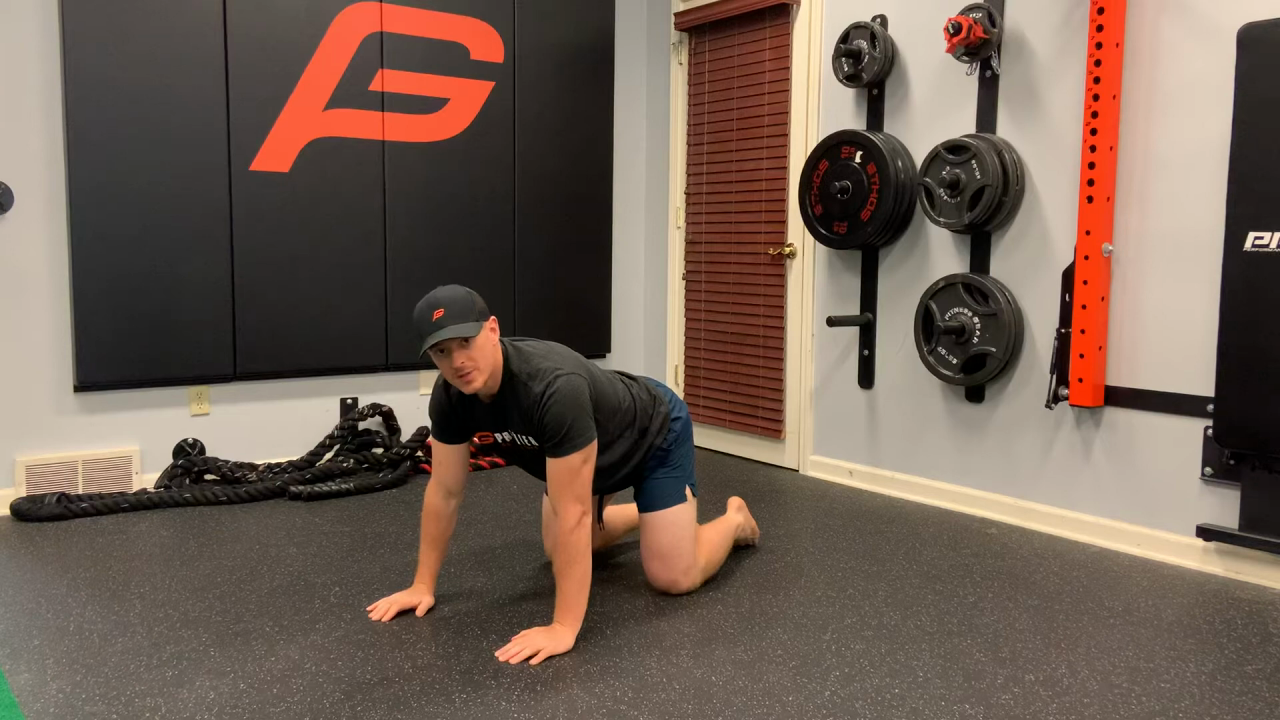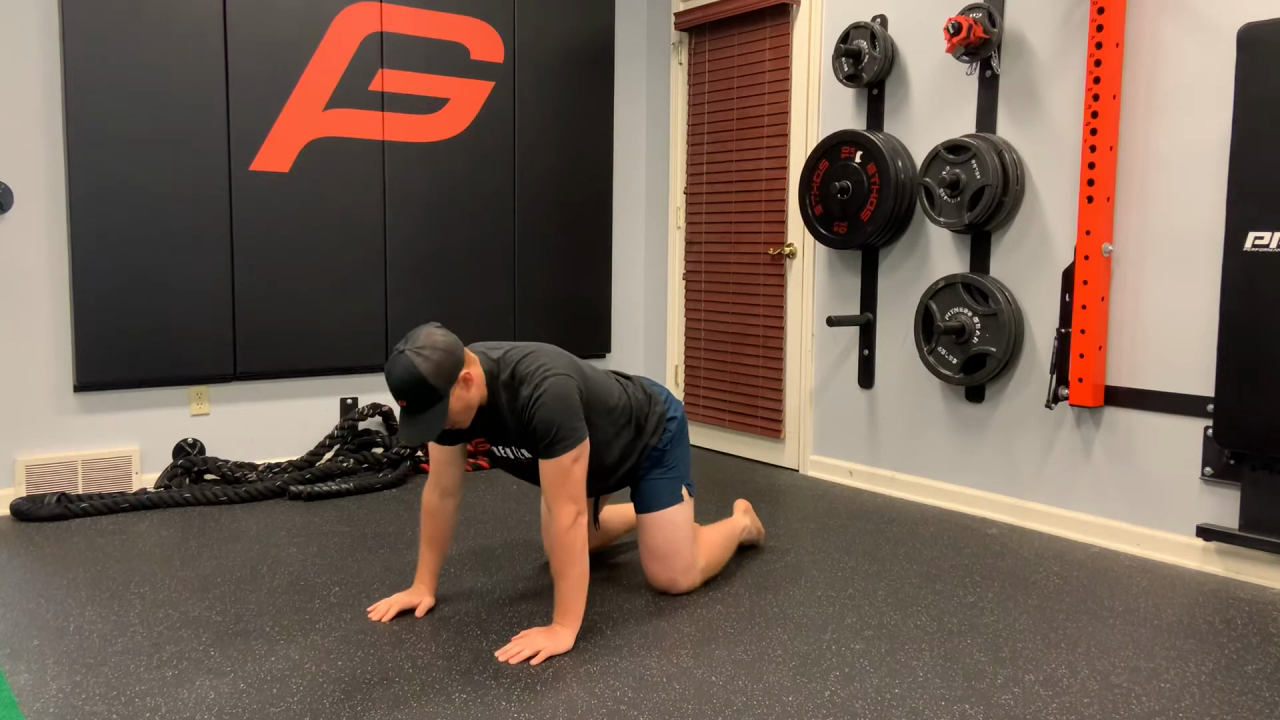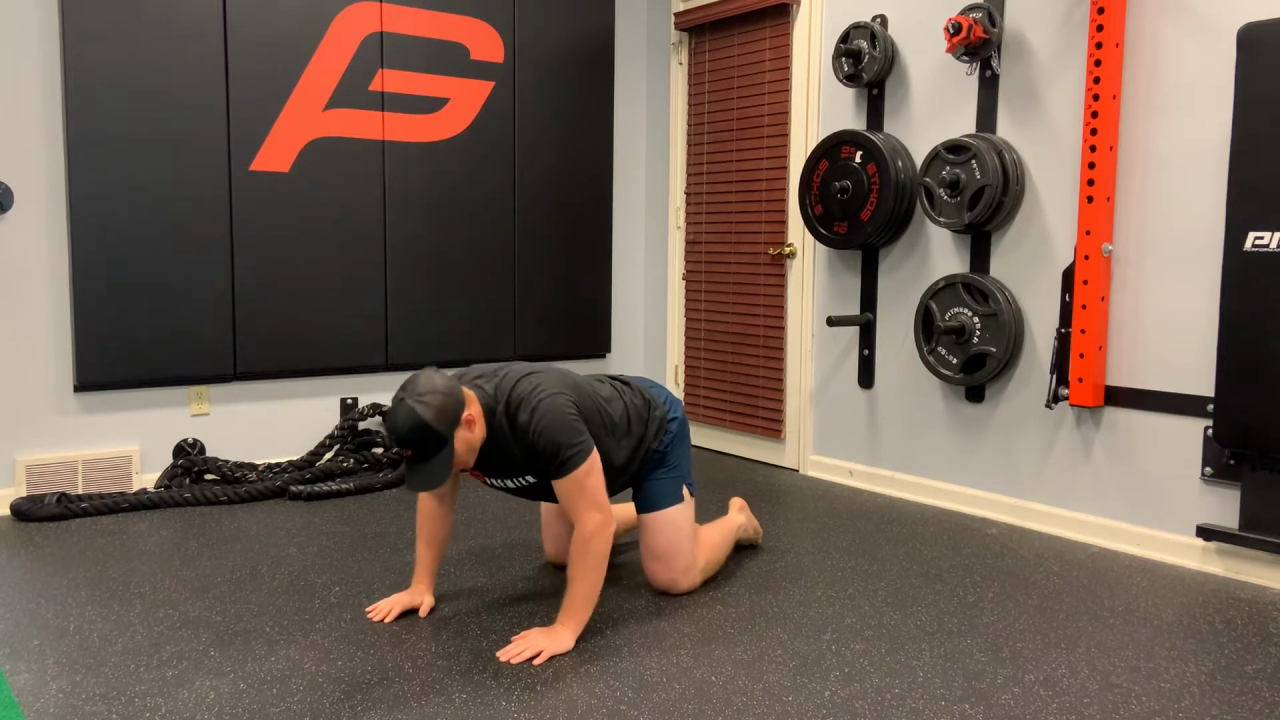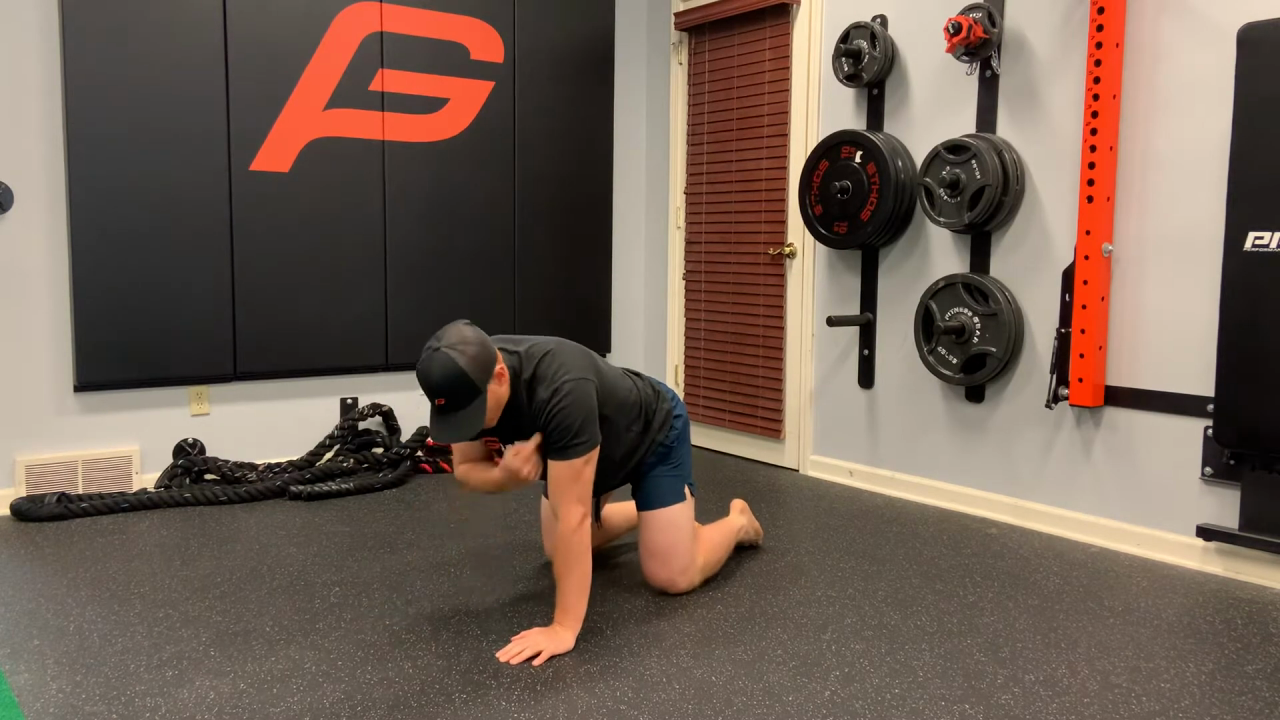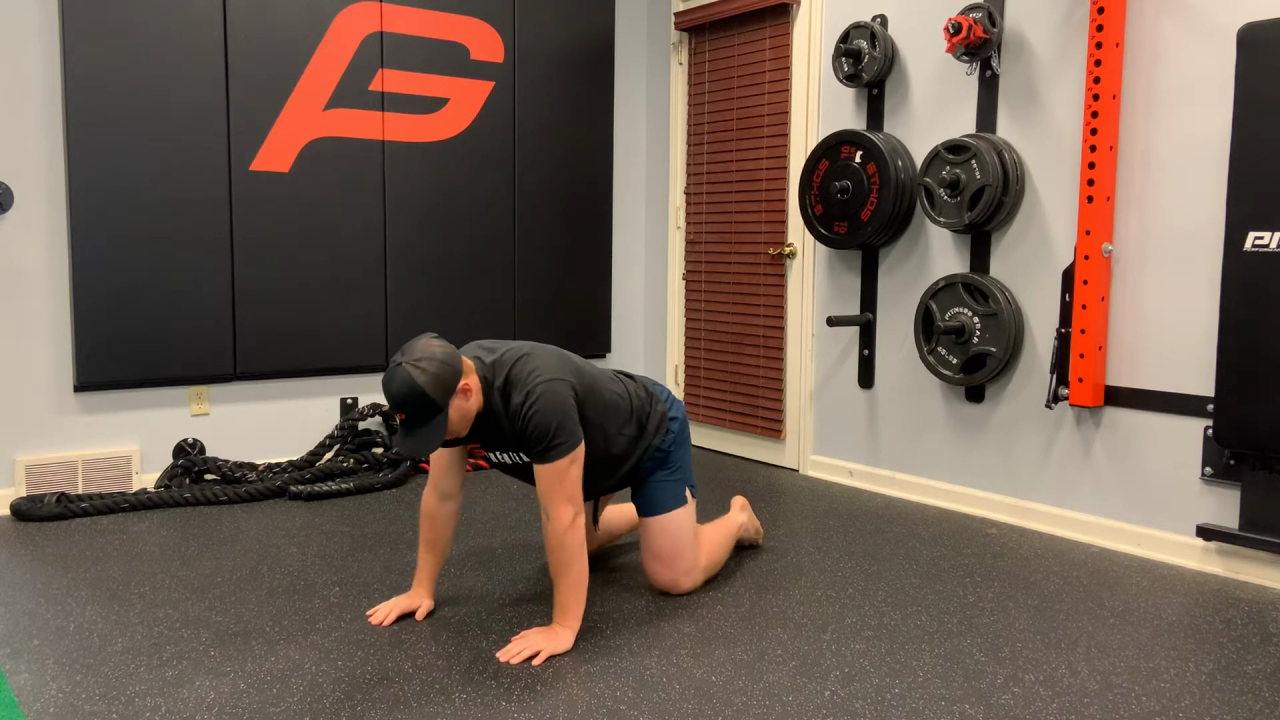
dt=1s
person 1, frame 1
left shoulder: (555, 387)
right shoulder: (450, 395)
left elbow: (573, 512)
right elbow: (444, 492)
left wrist: (564, 628)
right wrist: (423, 585)
left hip: (655, 432)
right hip: (598, 444)
left knee: (673, 578)
right knee: (559, 553)
left ankle: (734, 519)
right ankle: (643, 512)
person 1, frame 2
left shoulder: (544, 391)
right shoulder: (448, 388)
left elbow: (567, 512)
right elbow: (441, 493)
left wrist: (563, 628)
right wrist: (423, 586)
left hip: (651, 432)
right hip: (596, 445)
left knee: (673, 578)
right knee: (560, 553)
left ankle: (740, 522)
right ankle: (641, 513)
person 1, frame 3
left shoulder: (543, 414)
right shoulder: (444, 414)
left elbow: (592, 521)
right elbow: (437, 499)
left wrist: (565, 630)
right wrist: (421, 586)
left hip: (653, 432)
right hip: (599, 439)
left knee: (673, 578)
right knee: (559, 556)
left ankle: (736, 521)
right ankle: (642, 514)
person 1, frame 4
left shoulder: (562, 389)
right shoulder: (463, 385)
left elbow: (572, 512)
right elbow: (466, 466)
left wrist: (565, 628)
right wrist: (507, 475)
left hip: (654, 432)
right hip: (589, 448)
left knee: (673, 577)
right knee: (559, 553)
left ankle: (738, 522)
right ankle: (642, 512)
person 1, frame 5
left shoulder: (539, 395)
right shoulder: (448, 389)
left elbow: (564, 514)
right elbow: (442, 495)
left wrist: (563, 629)
right wrist: (422, 588)
left hip: (652, 432)
right hip: (601, 440)
left knee: (674, 578)
right knee: (562, 551)
left ankle: (737, 520)
right ankle: (641, 513)
